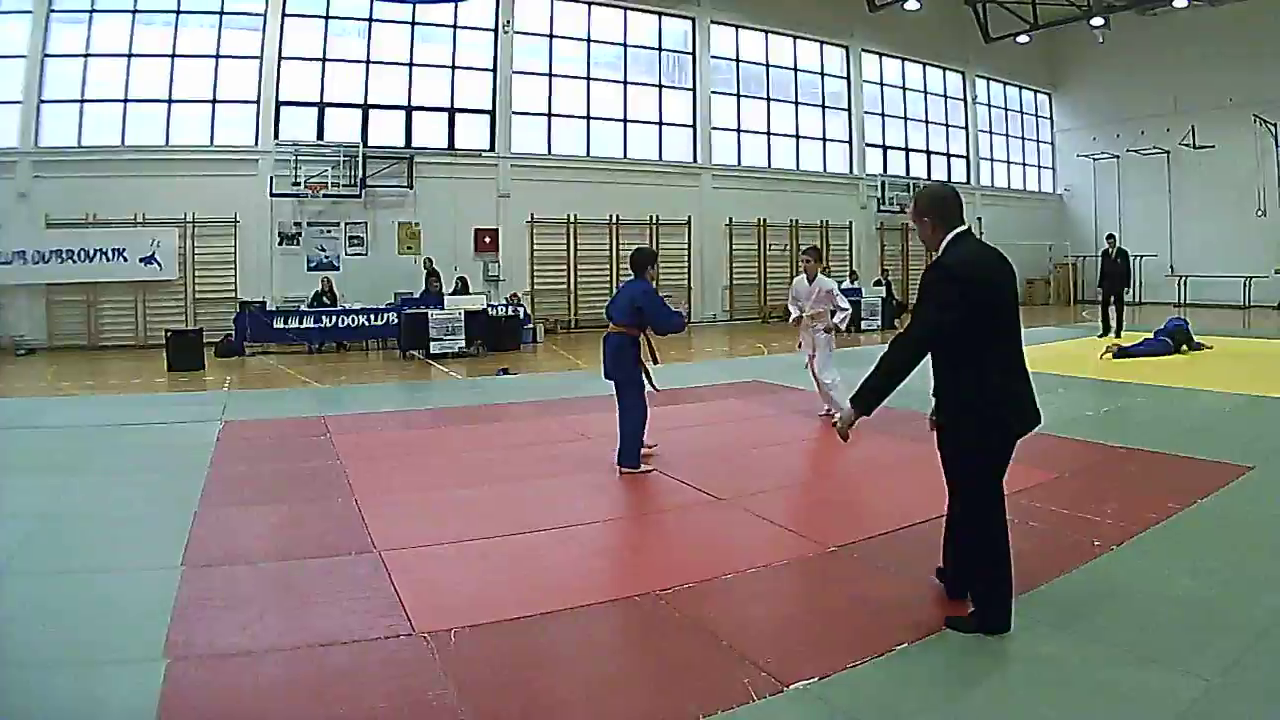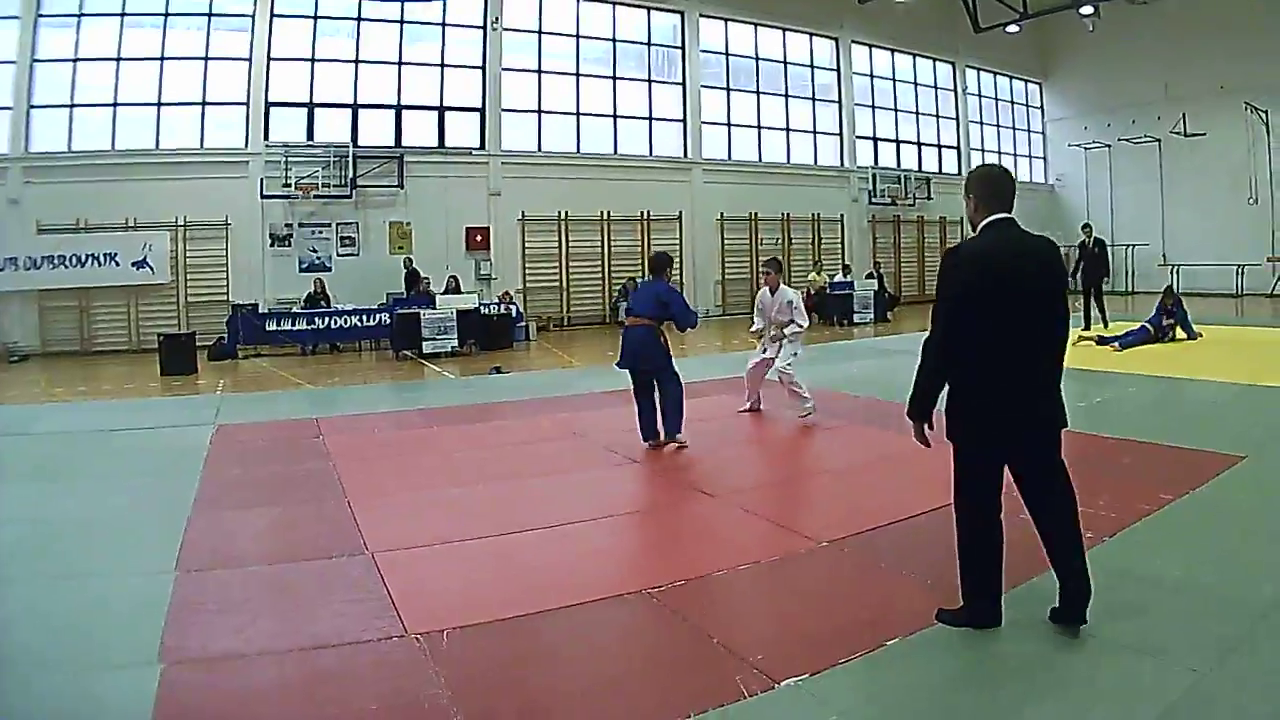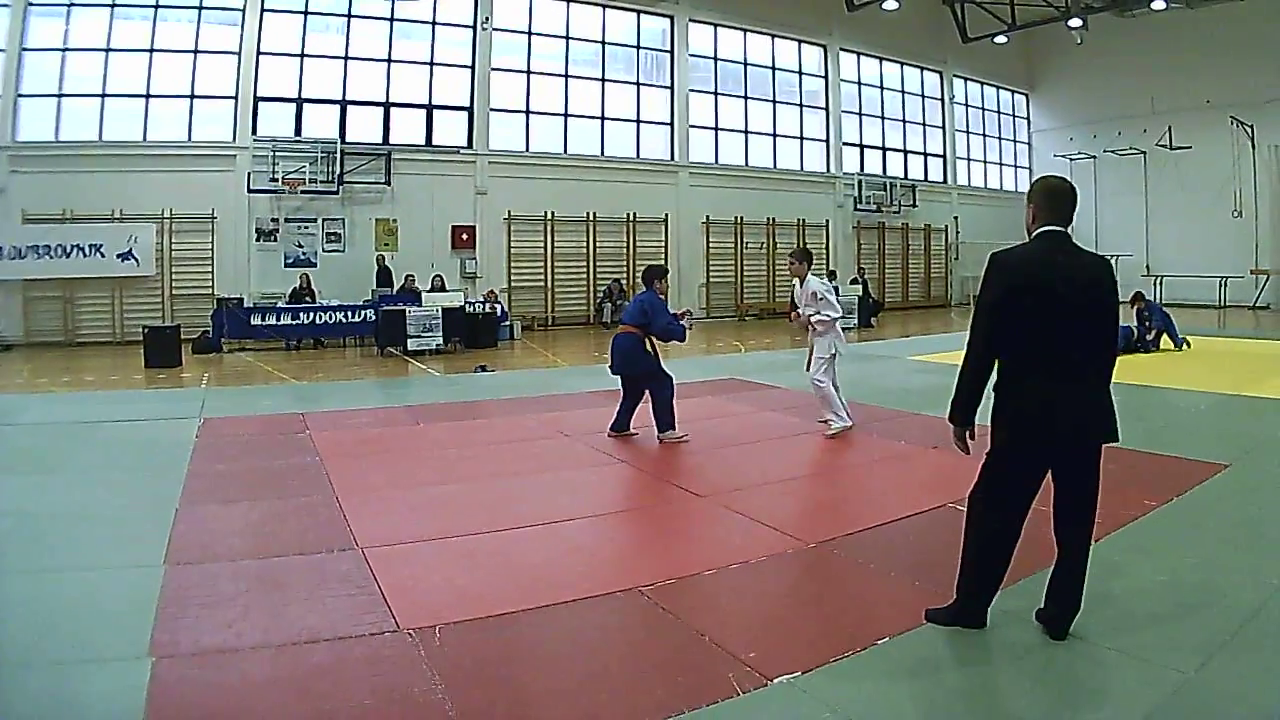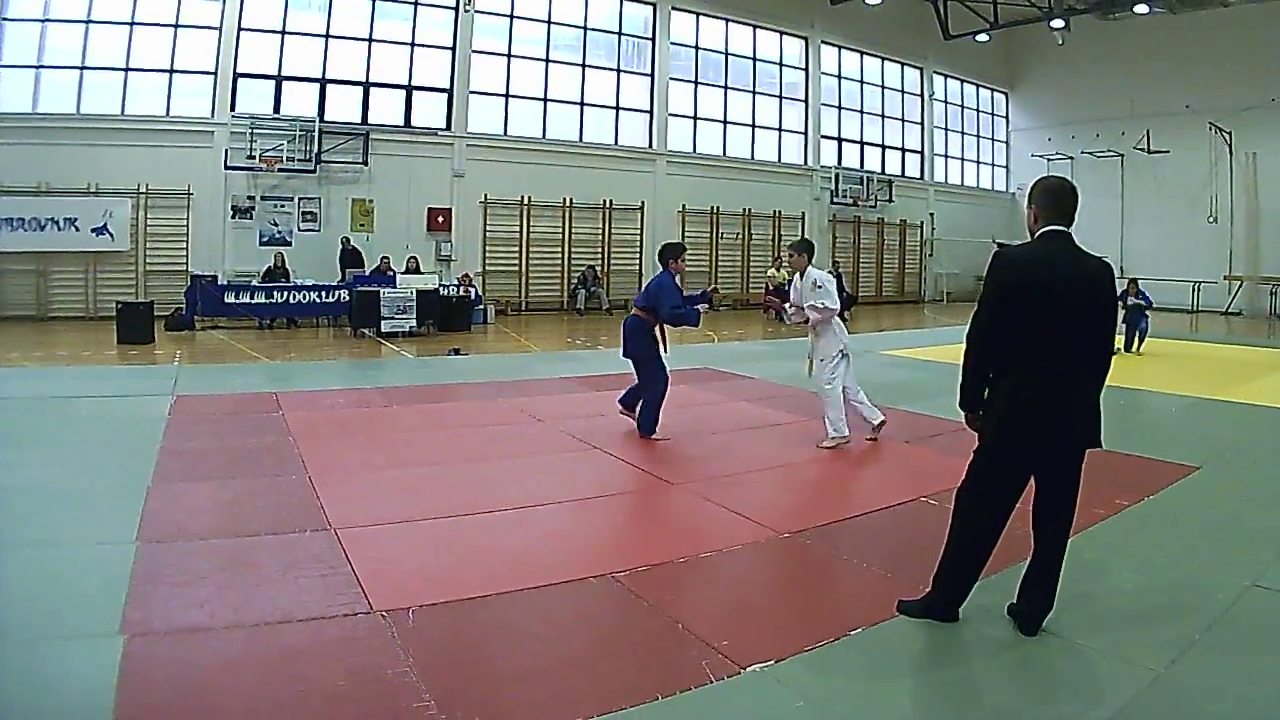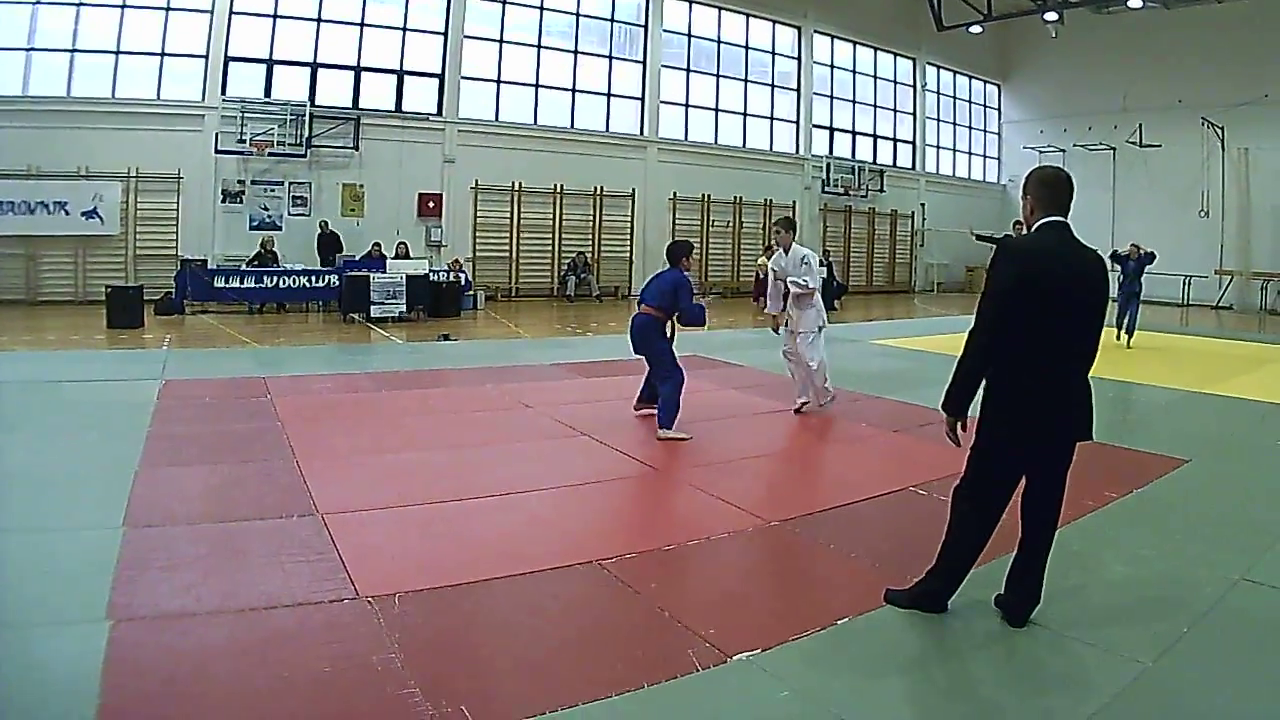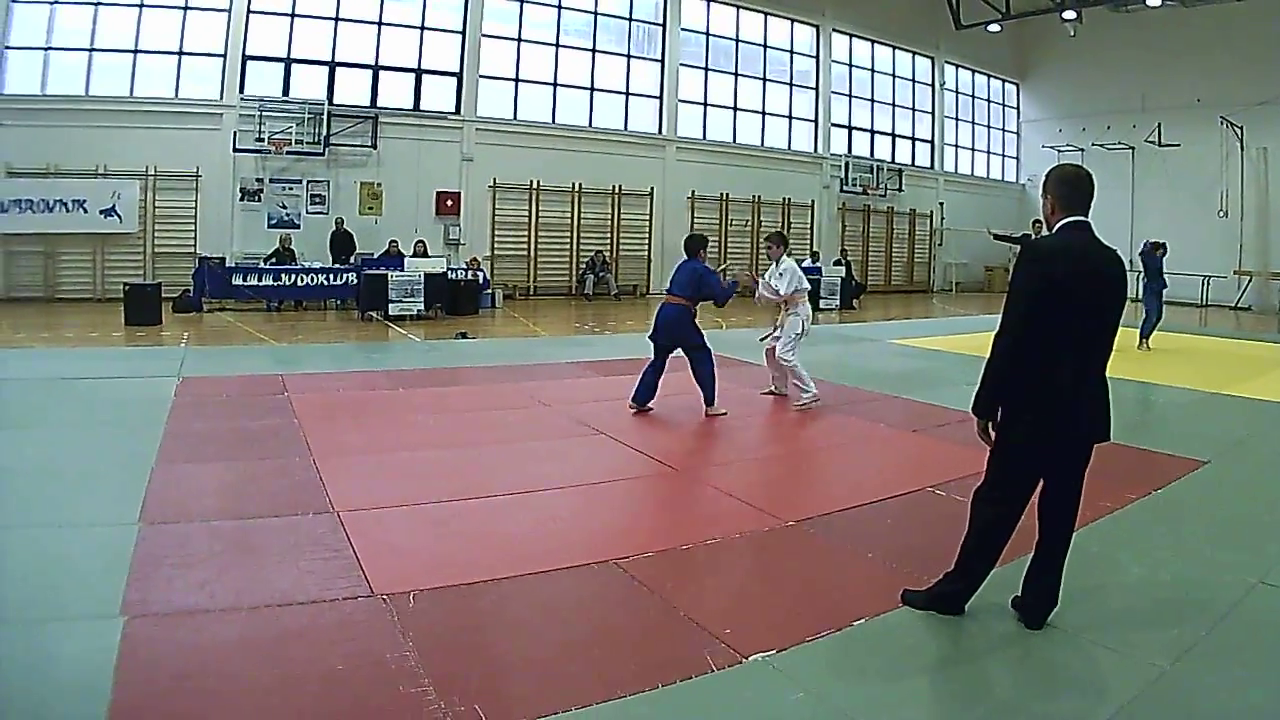
dt=0.5s
person 1, frame 1
left shoulder: (948, 268)
right shoulder: (990, 258)
left elbow: (912, 343)
left wrist: (859, 404)
right wrist: (948, 395)
left hip: (976, 411)
right hip: (1000, 401)
left knee: (978, 506)
right knee: (971, 493)
left ankle: (991, 611)
right ankle: (958, 575)
person 1, frame 2
left shoulder: (963, 259)
right shoulder: (1048, 252)
left elbow: (943, 340)
right elbow: (1059, 326)
left wrist: (921, 406)
left hip: (980, 407)
right hip: (1038, 403)
left knee: (977, 509)
right knee: (1053, 501)
left ankle: (981, 606)
right ankle: (1073, 602)
person 1, frame 3
left shoulder: (1008, 264)
right shoulder: (1099, 269)
left elbow: (983, 346)
right elbow: (1109, 346)
left wrist: (962, 412)
left hip: (1026, 415)
right hip: (1085, 414)
left knee: (991, 510)
right knee: (1075, 517)
left ankle: (970, 606)
right ankle: (1060, 614)
person 1, frame 4
left shoulder: (1011, 262)
right shoulder: (1099, 272)
left elbow: (982, 339)
right elbow: (1103, 351)
left wrist: (972, 400)
left hip: (1015, 412)
right hip: (1073, 415)
left knee: (979, 505)
right knee: (1054, 516)
left ankle: (944, 598)
right ankle: (1032, 609)
person 1, frame 5
left shoulder: (1016, 253)
right shoulder: (1093, 264)
left elbow: (985, 336)
right elbow: (1090, 341)
left wrist: (956, 402)
left hip: (1015, 407)
right hip: (1068, 407)
left knee: (977, 501)
right knee: (1043, 509)
left ankle: (935, 590)
right ankle: (1020, 601)
person 1, frame 6
left shoulder: (1041, 253)
right shoulder: (1112, 262)
left elbow: (1013, 338)
right elbow: (1102, 338)
left wrist: (986, 404)
left hip: (1035, 407)
right hip: (1085, 407)
left knee: (997, 503)
right knee: (1060, 510)
left ankle: (954, 591)
right ankle: (1037, 603)
person 2, frame 1
left shoulder: (626, 288)
right shoulder: (646, 292)
left elbow: (611, 311)
right elbow: (664, 324)
right wrist: (680, 317)
left hip: (615, 344)
right hip: (625, 347)
left knee: (629, 399)
right knee: (634, 404)
left ankle: (634, 443)
right ankle: (629, 462)
person 2, frame 2
left shoulder: (640, 288)
right shoulder: (668, 291)
right elbow: (687, 320)
right wrist: (689, 314)
left hip: (630, 336)
right hip: (648, 338)
left knee: (643, 389)
right knee: (670, 384)
left ankle: (651, 436)
right ankle: (673, 432)
person 2, frame 3
left shoulder: (641, 298)
right shoulder: (655, 301)
right elbow: (662, 330)
left wrist: (676, 317)
right wrist: (682, 327)
left hip: (620, 344)
right hip: (632, 345)
left knee: (633, 388)
right knee: (662, 384)
left ankle: (618, 428)
right ankle: (666, 430)
person 2, frame 4
left shoulder: (666, 281)
right shoulder: (665, 283)
left elbow: (680, 303)
right elbow: (671, 314)
left wrist: (705, 295)
right wrist: (697, 311)
left hip: (640, 329)
right hip: (638, 330)
left knee: (650, 375)
right knee: (657, 378)
left ankle: (628, 404)
right ankle: (647, 429)
person 2, frame 5
left shoulder: (661, 276)
right shoulder: (682, 281)
left elbow: (643, 297)
right elbow: (687, 316)
right wrist: (700, 310)
left hip: (641, 323)
right hip: (650, 328)
left knee: (660, 366)
right knee: (672, 375)
left ankle: (644, 401)
right ankle: (665, 428)
person 2, frame 6
left shoulder: (683, 266)
right shoulder: (703, 271)
right elbow: (719, 298)
left wrist: (716, 275)
right wrist: (735, 283)
left hip: (664, 313)
right hip: (681, 317)
left knee: (659, 359)
right knee: (702, 360)
left ankle: (638, 401)
right ankle: (710, 405)
person 3, frame 1
left shoulder: (827, 285)
right shoulder: (797, 282)
left elbow: (846, 308)
right elbow: (793, 303)
left wrist: (834, 324)
right wrist: (796, 316)
left hip: (822, 331)
right hip: (806, 331)
left knee: (825, 372)
right knee: (815, 372)
left ankle: (839, 410)
right ankle: (830, 406)
person 3, frame 2
left shoulder: (791, 296)
right shoulder: (762, 294)
left elbow: (802, 323)
right elbow: (758, 316)
left wrist: (782, 334)
right wrist: (757, 329)
left hip: (789, 338)
right hip: (770, 338)
left knee: (783, 369)
right knee: (754, 369)
left ankle: (807, 405)
right ankle: (752, 403)
person 3, frame 3
left shoulder: (817, 286)
right shoulder: (798, 285)
left elbow: (835, 313)
left wrist: (810, 320)
right wrist: (799, 316)
left hip: (826, 335)
right hip: (816, 335)
left knee: (818, 378)
right knee: (826, 378)
left ankle: (840, 420)
right ankle: (839, 415)
person 3, frame 4
left shoulder: (819, 278)
right shoulder: (798, 281)
left elbow: (831, 308)
right elbow: (796, 313)
left wrist: (804, 309)
right wrist: (781, 307)
left hip: (831, 334)
right hip: (820, 336)
left knee: (828, 383)
right knee: (841, 384)
left ankle: (838, 433)
right ankle: (874, 418)
person 3, frame 5
left shoulder: (805, 255)
right shoulder: (777, 258)
left elbow: (811, 285)
right elbow: (775, 288)
left wrist: (788, 281)
right wrist: (775, 314)
left hip: (809, 308)
right hip: (793, 307)
left knee: (809, 355)
right knee: (791, 352)
left ankle: (824, 393)
right ankle: (804, 396)
person 3, frame 6
left shoulder: (788, 268)
right shoulder: (777, 266)
left elbow: (777, 294)
right elbow: (768, 289)
left wrist: (759, 287)
right wrist: (760, 292)
left hip: (798, 314)
right hip: (788, 312)
left knee: (785, 355)
right knee: (772, 350)
left ankle: (809, 393)
right ankle: (778, 386)
